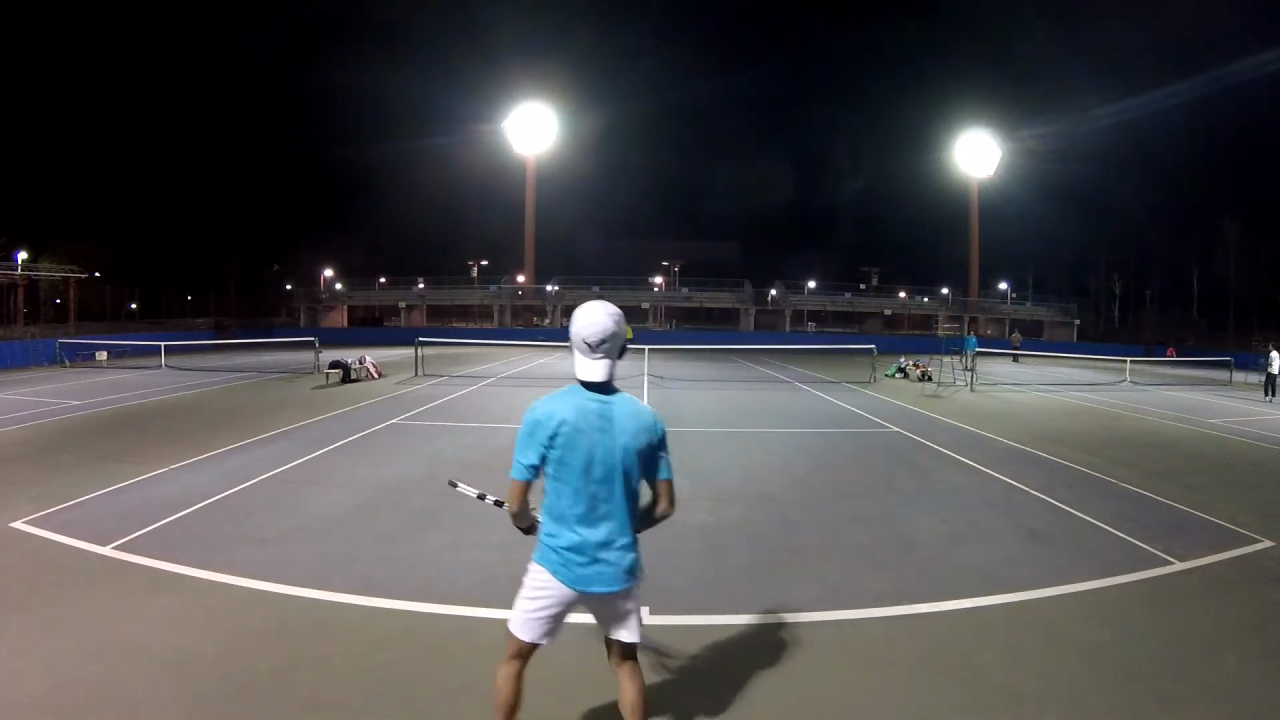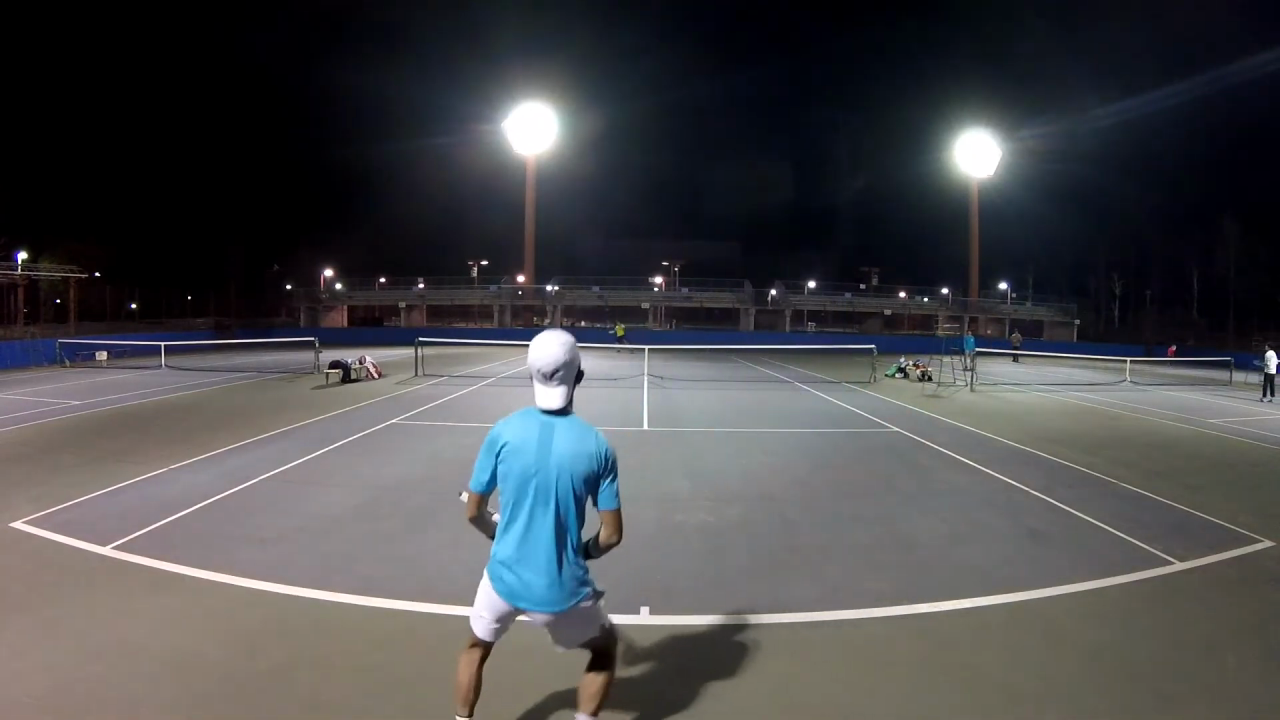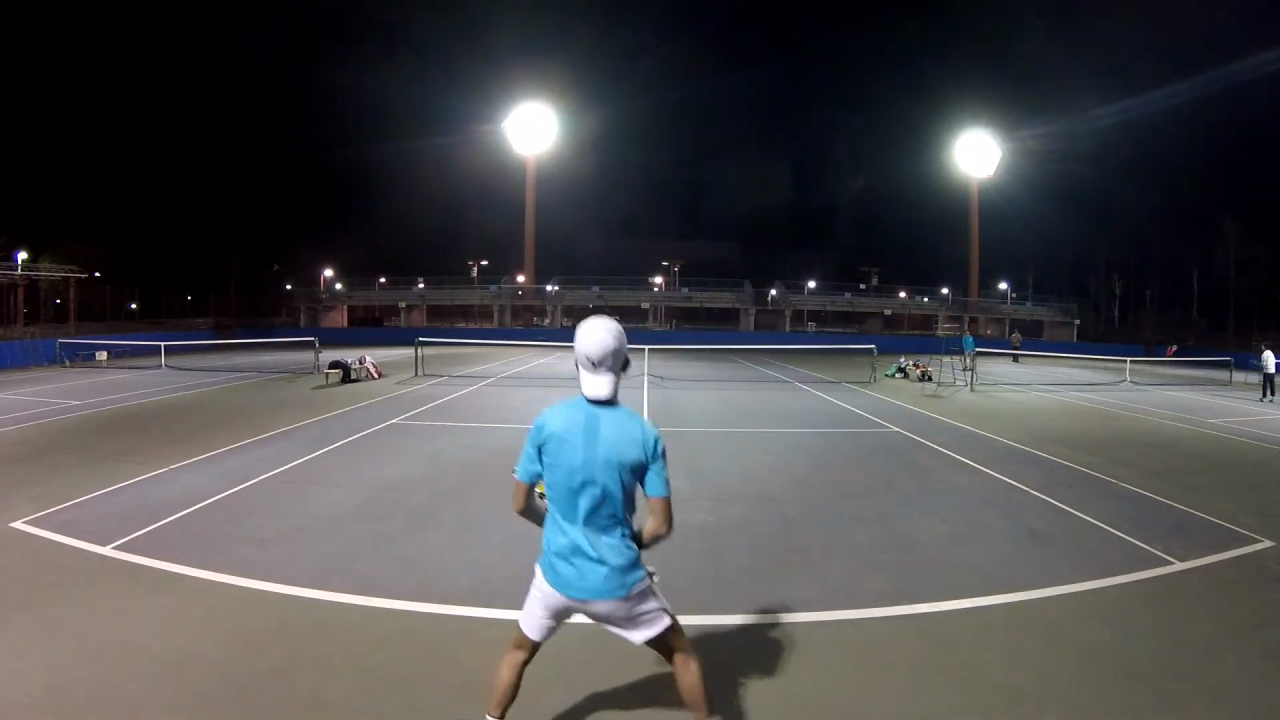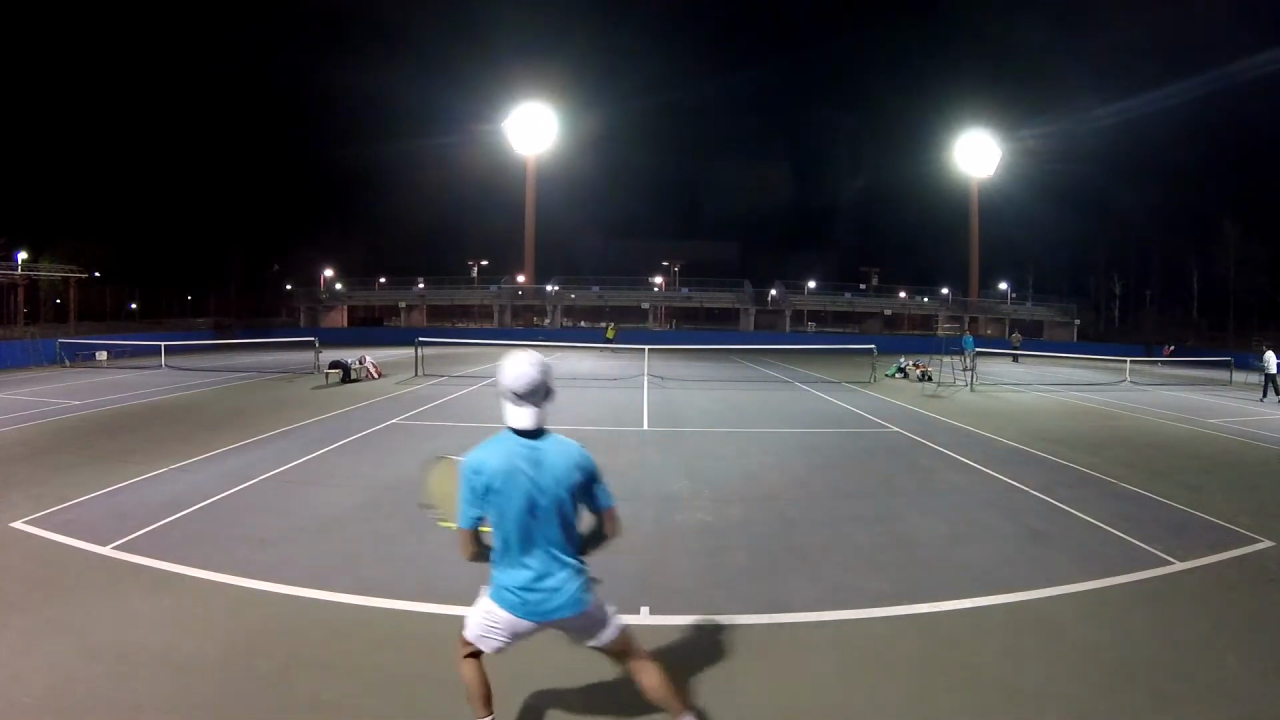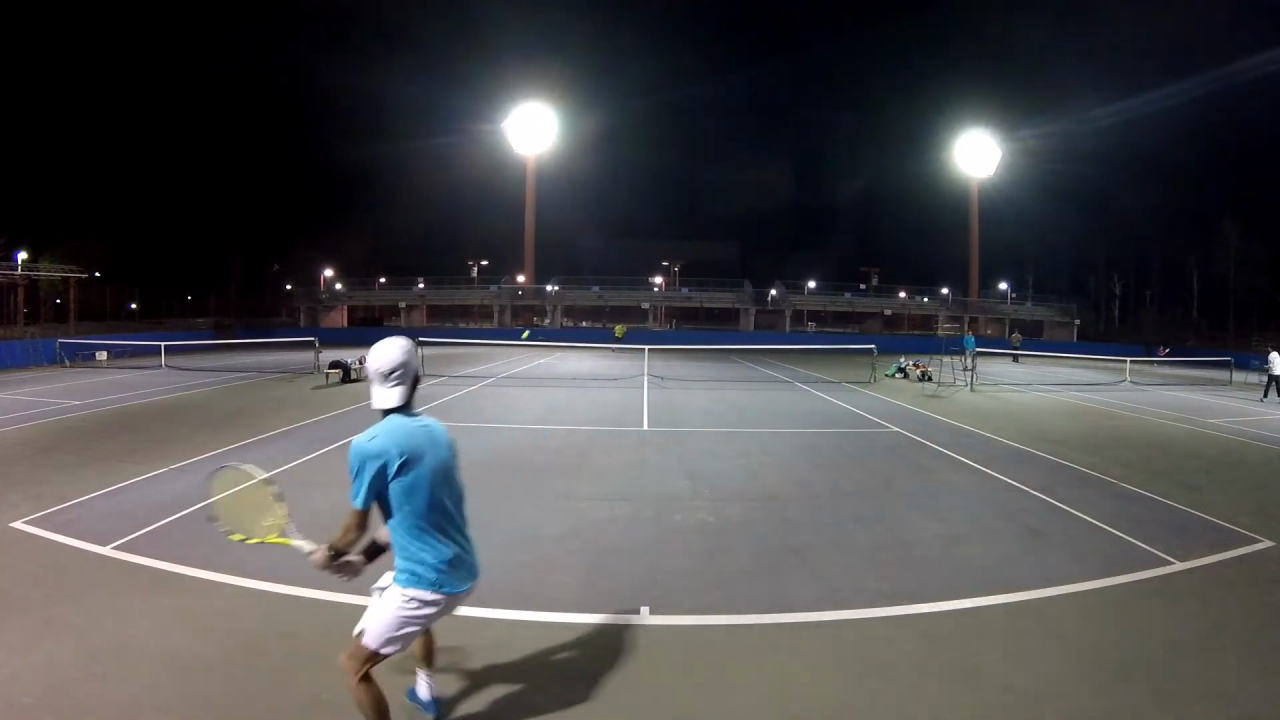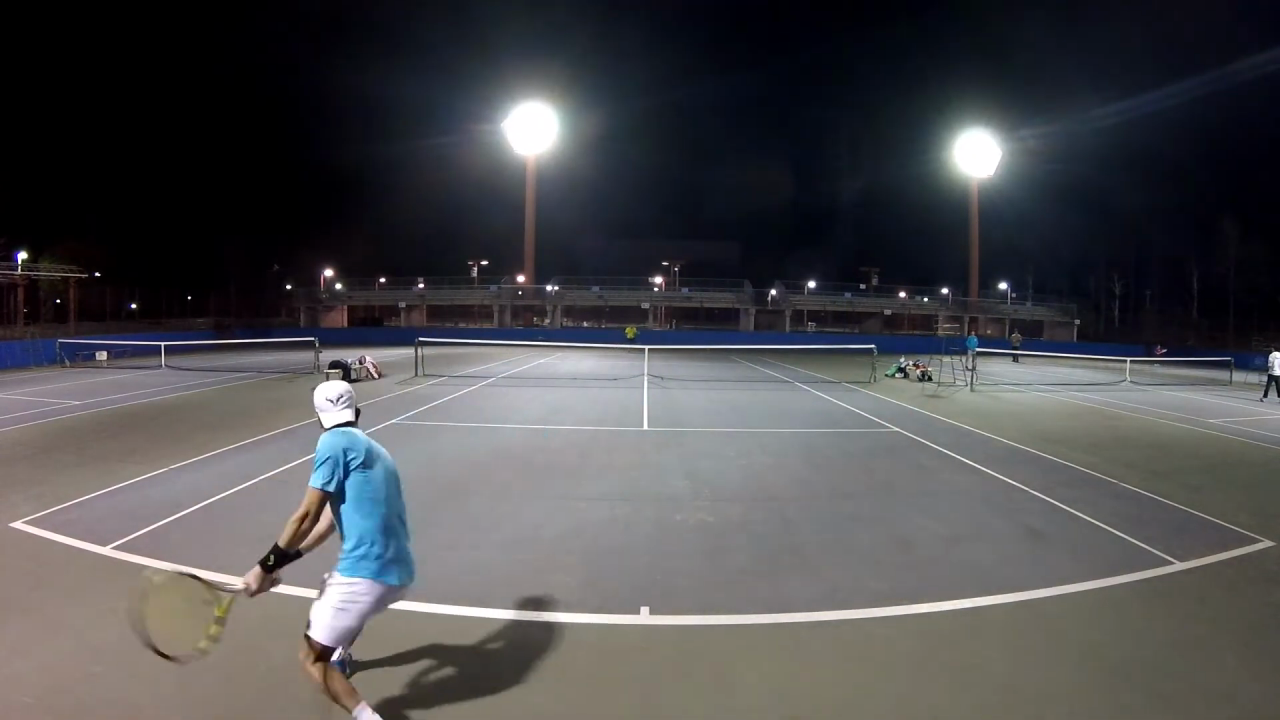
dt=0.3s
person 1, frame 1
left shoulder: (544, 414)
right shoulder: (646, 418)
left elbow: (517, 507)
right elbow: (664, 507)
left wrist: (528, 524)
left hip: (558, 567)
right hip: (619, 570)
left knee: (513, 659)
right knee: (624, 661)
person 1, frame 2
left shoulder: (503, 431)
right shoulder: (596, 445)
left elbow: (474, 512)
right elbow: (612, 534)
left hip: (504, 580)
right hip: (563, 593)
left knee: (475, 648)
right knee: (606, 650)
person 1, frame 3
left shoulder: (547, 423)
right shoulder: (644, 435)
left elbow: (521, 504)
right elbow: (661, 525)
left hip: (559, 574)
right hip: (618, 582)
left knee: (520, 649)
right knee: (683, 653)
person 1, frame 4
left shoulder: (478, 462)
right shoulder: (576, 456)
left elbow: (470, 550)
right elbow: (610, 529)
left hip: (512, 599)
right hip: (571, 595)
left knee: (468, 650)
right knee: (635, 658)
person 1, frame 5
left shoulder: (370, 446)
right shoulder: (437, 433)
left elbow: (354, 528)
left wrist: (329, 553)
right wrist: (368, 554)
left hip: (425, 581)
right hip: (461, 572)
left knee: (354, 666)
right knee: (410, 617)
right ankle: (425, 689)
person 1, frame 6
left shoulder: (335, 443)
right shoulder: (371, 450)
left elbow: (306, 514)
left wrist: (265, 565)
right wrist: (282, 564)
left hip: (369, 573)
right hip: (398, 571)
left knee: (314, 665)
right knee: (343, 591)
right ankle: (340, 656)
